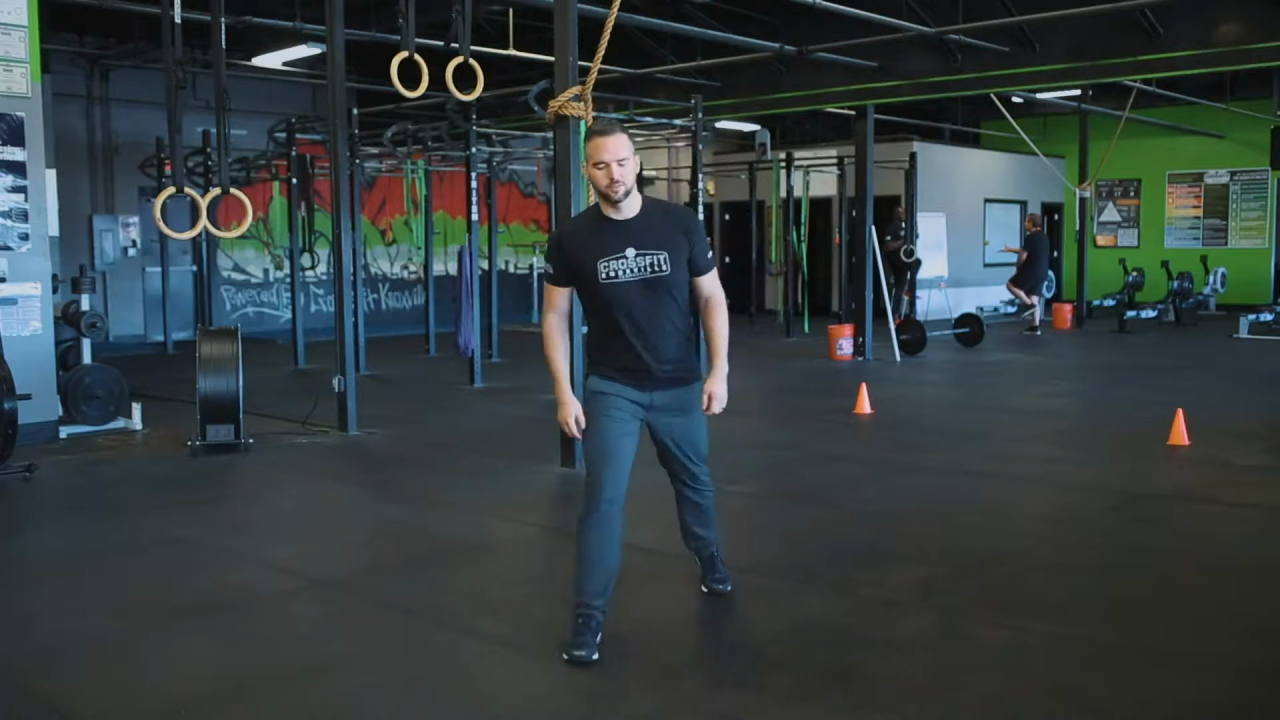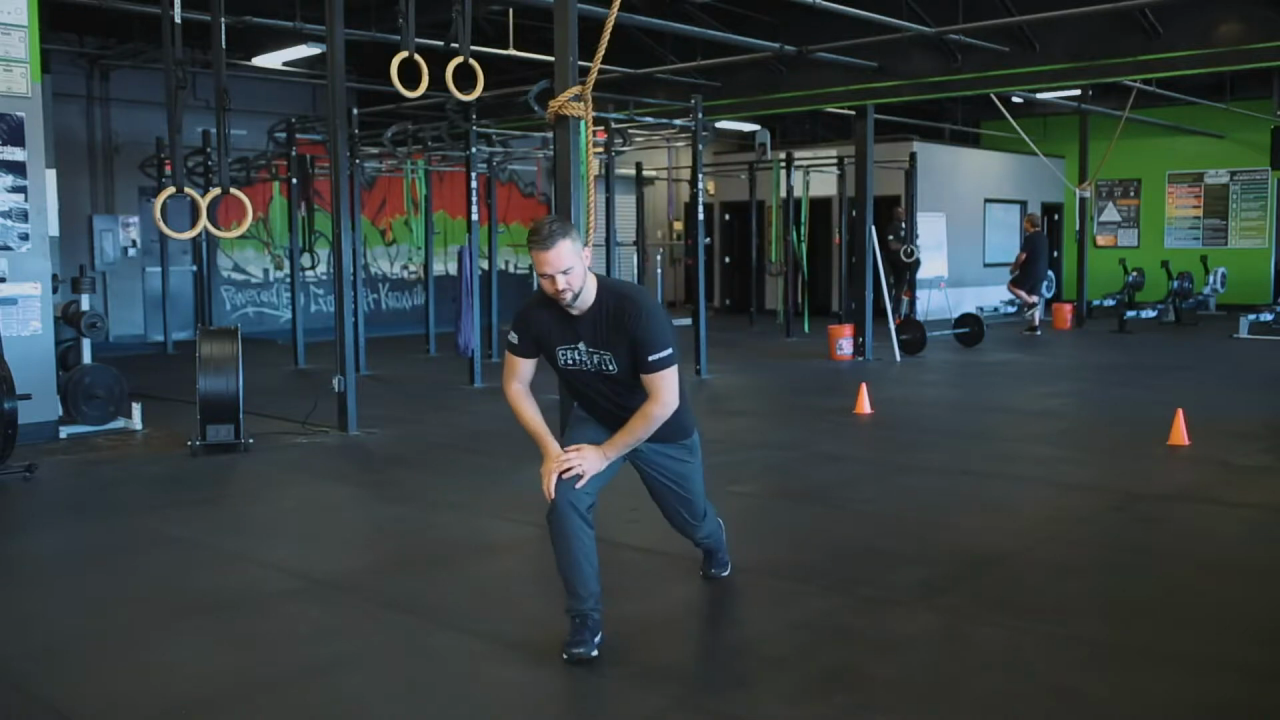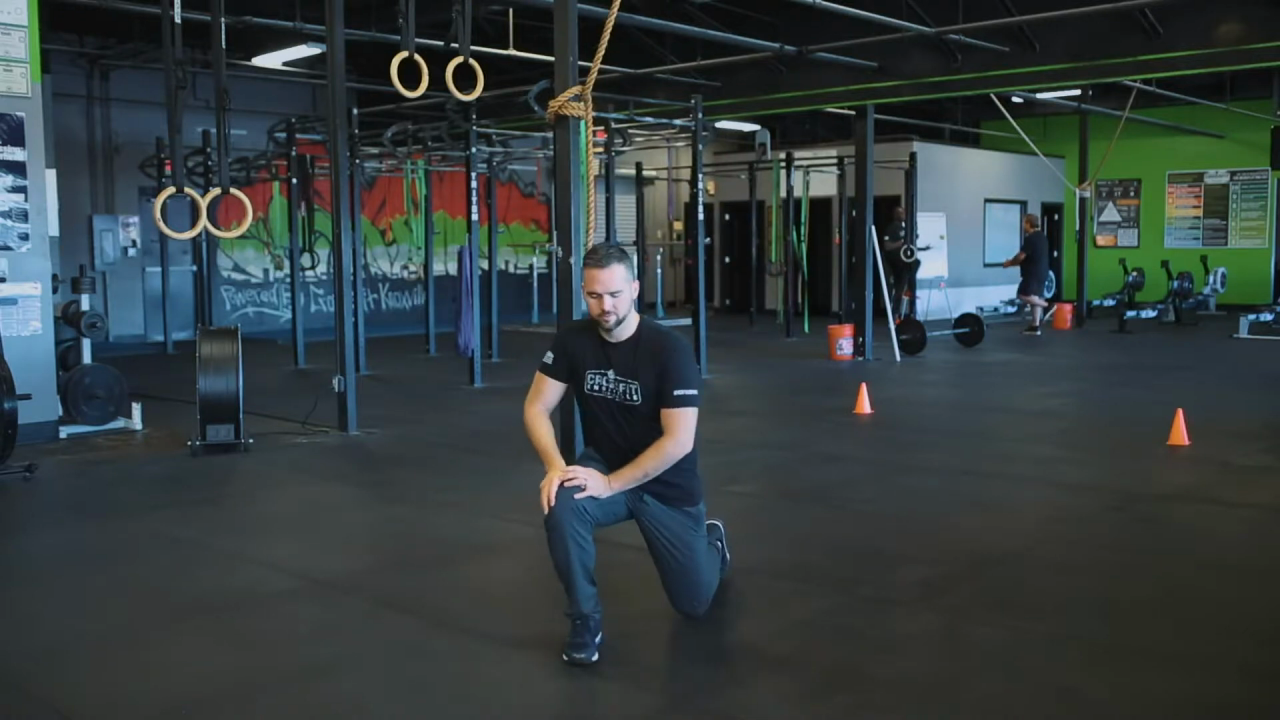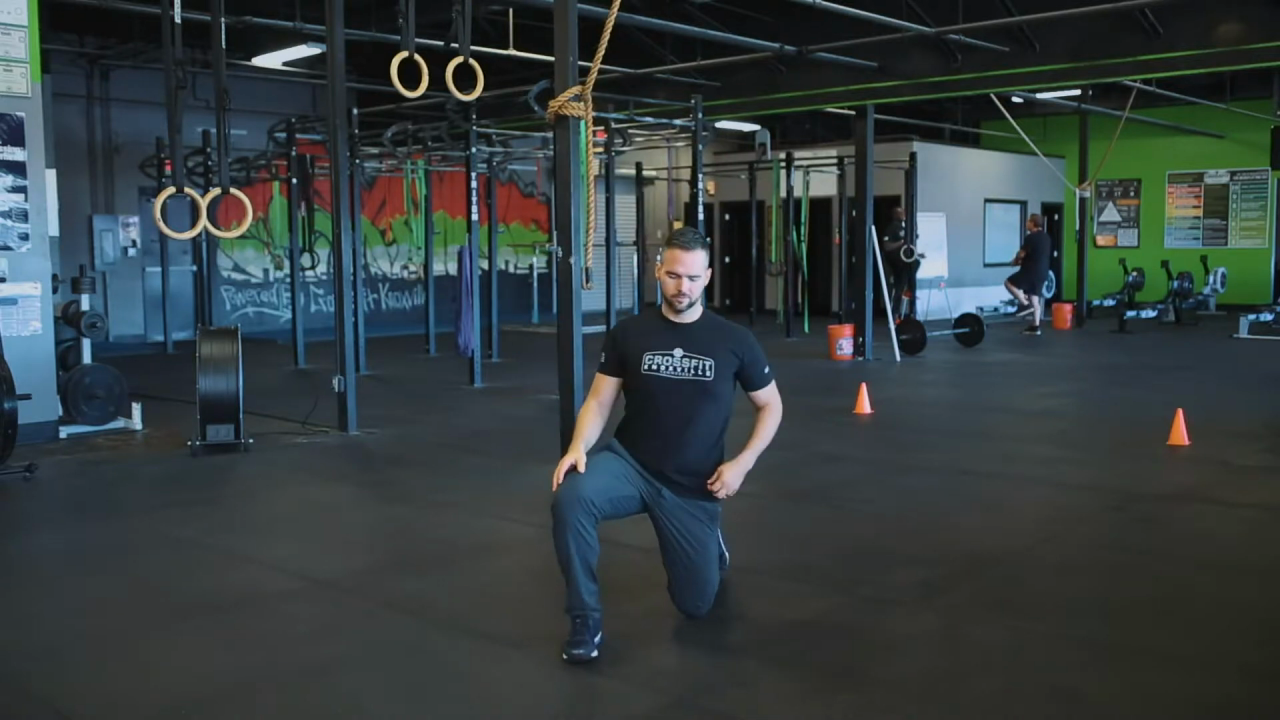
dt=0.7s
person 1, frame 1
left shoulder: (679, 222)
right shoulder: (571, 238)
left elbow: (712, 298)
right elbow: (554, 317)
left wrist: (719, 371)
right wrist: (563, 393)
left hip: (680, 385)
right hip: (611, 389)
left knee: (693, 481)
right knee: (604, 497)
left ankle: (707, 554)
right ankle: (589, 616)
person 1, frame 2
left shoulder: (636, 308)
right shoulder: (534, 314)
left elbow: (665, 400)
right elbow: (516, 385)
left wrist: (605, 455)
right wrist: (550, 450)
left hip: (662, 427)
right hip: (594, 420)
left knee: (690, 522)
right knee: (564, 500)
left ankle: (713, 538)
right ankle: (585, 617)
person 1, frame 3
left shoulder: (670, 349)
right shoulder: (572, 340)
left elbow: (680, 440)
right elbow: (536, 407)
left wrist: (611, 484)
right wrist: (555, 465)
left hip: (667, 484)
right hip: (604, 466)
left knee: (693, 602)
right knee: (560, 506)
left ankle: (711, 540)
right ankle: (585, 619)
person 1, frame 4
left shoulder: (734, 340)
right shoulder: (629, 333)
left elbow: (771, 407)
right elbow: (599, 402)
left wrist: (742, 463)
right wrist: (577, 448)
left hip: (693, 484)
right hip: (629, 462)
left knee: (696, 604)
right knee: (569, 497)
left ankle: (710, 544)
right ankle: (585, 618)
